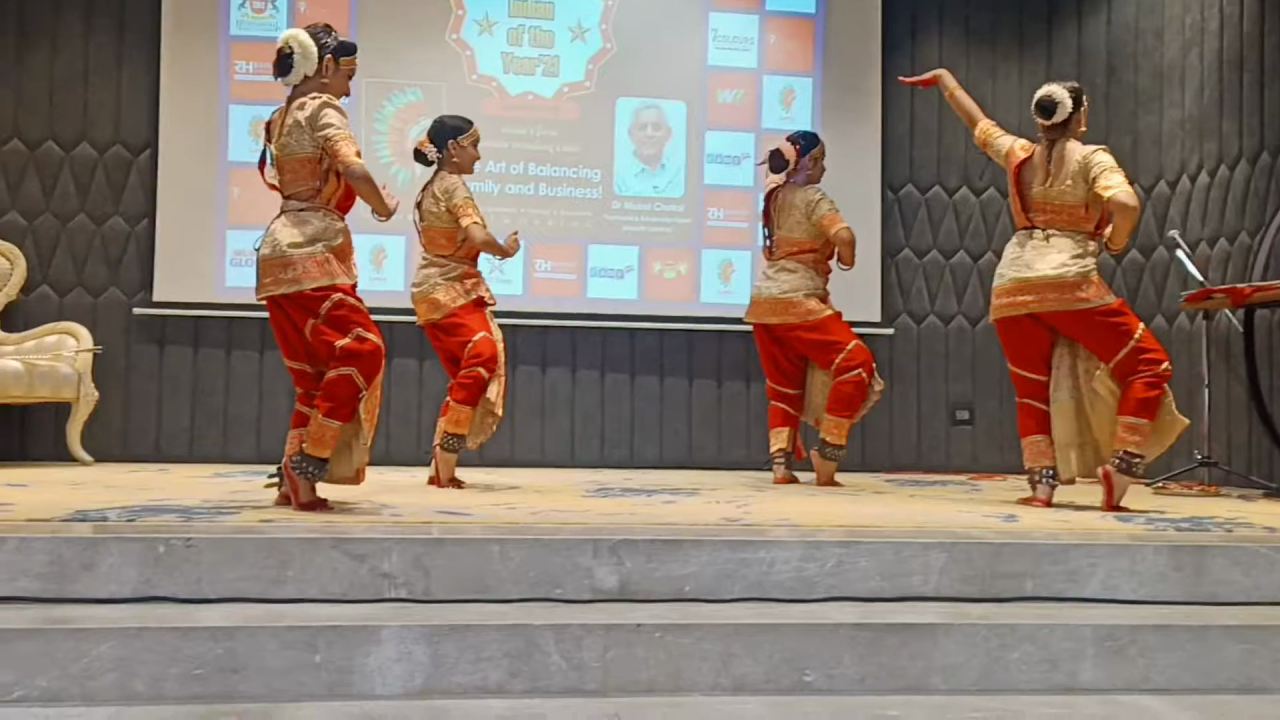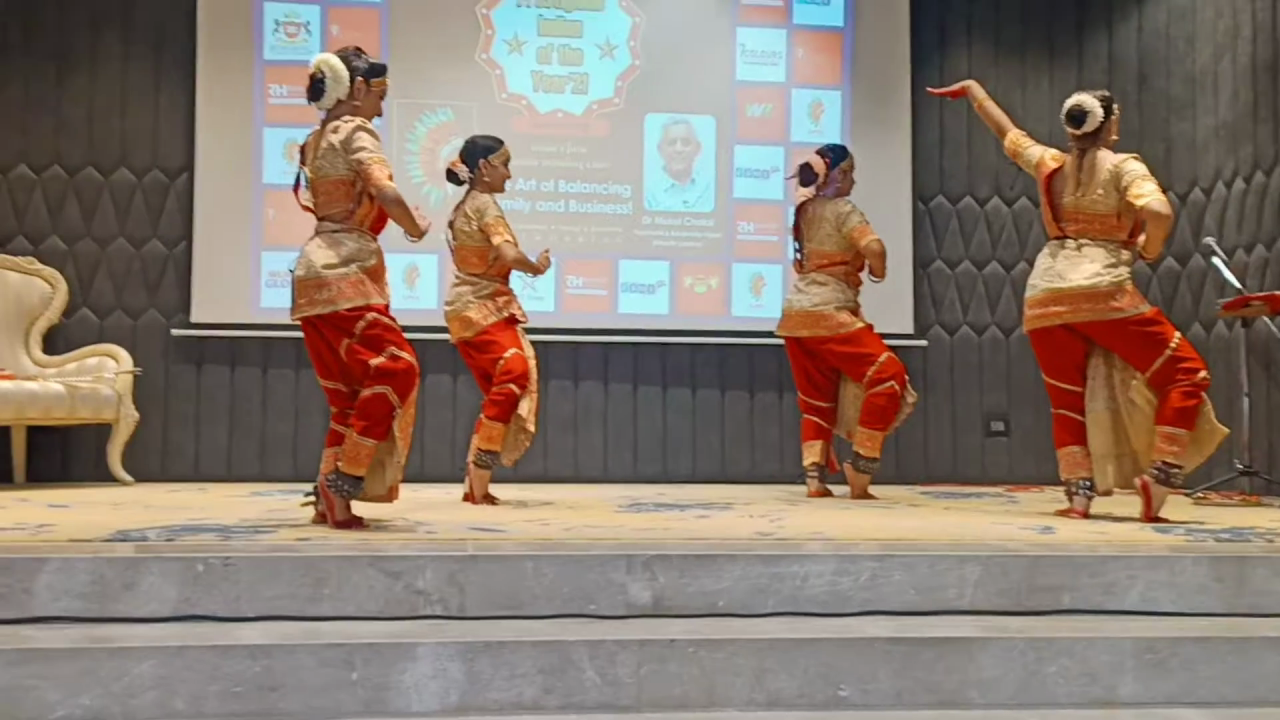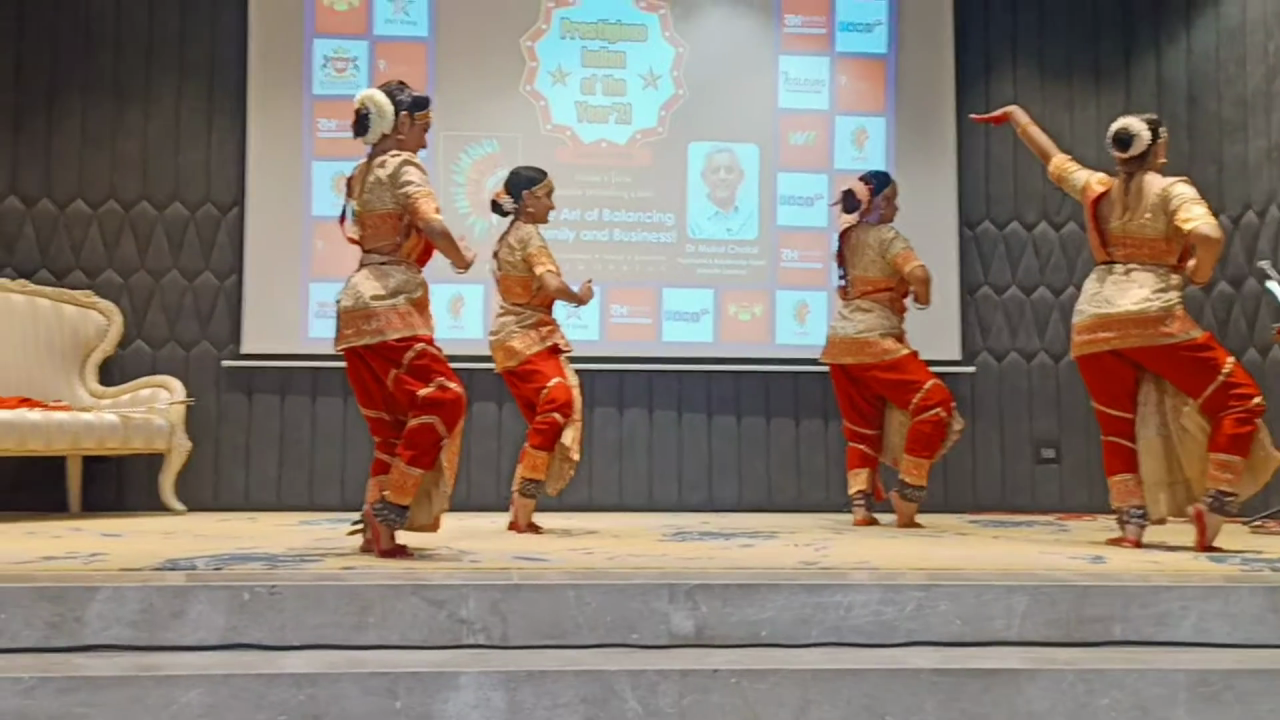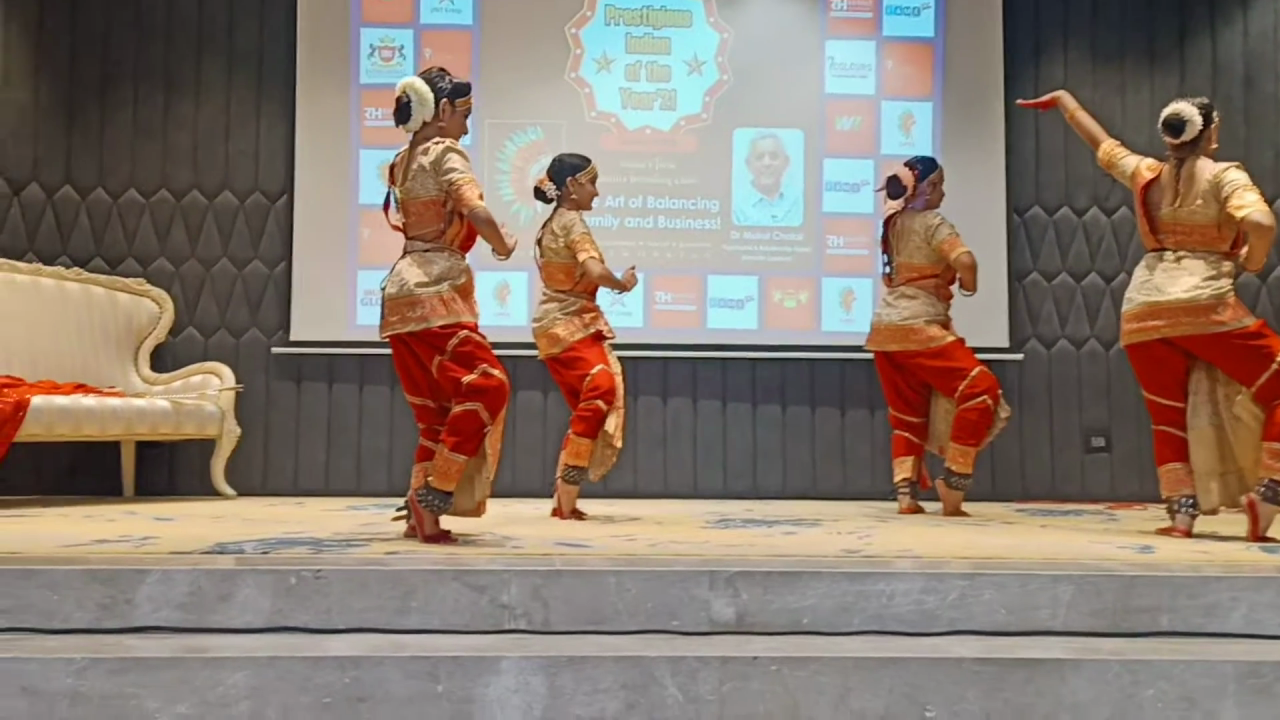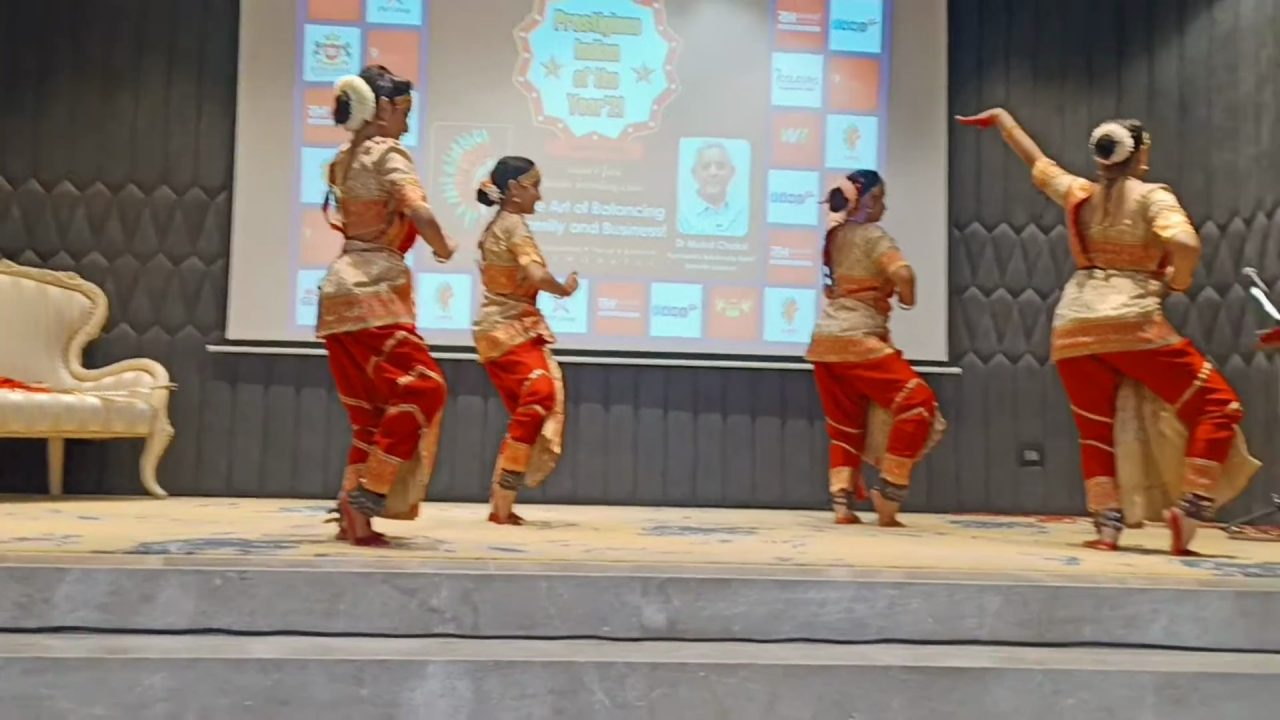
dt=0.3s
person 1, frame 1
left shoulder: (282, 117)
right shoulder: (322, 108)
right elbow: (352, 168)
right wrist: (384, 206)
left hip: (283, 252)
right hip: (311, 253)
left knee: (317, 372)
right knee: (360, 352)
left ankle: (294, 477)
right ankle: (305, 465)
person 1, frame 2
left shoulder: (318, 138)
right shoulder: (356, 131)
right elbow: (384, 191)
right wrist: (417, 227)
left hip: (316, 272)
right hip: (344, 274)
left knee: (350, 391)
right knee: (395, 370)
left ankle: (329, 495)
right ankle: (341, 483)
person 1, frame 3
left shoulder: (362, 173)
right shoulder: (403, 165)
right elbow: (431, 224)
right wrist: (461, 259)
left hip: (360, 306)
right hip: (390, 306)
left knee: (394, 421)
right knee: (442, 400)
left ankle: (376, 523)
right ankle: (388, 512)
person 1, frame 4
left shoulder: (404, 160)
right shoulder: (445, 153)
right elbow: (476, 212)
right wrist: (504, 246)
left hip: (404, 291)
right hip: (434, 293)
left knee: (438, 408)
right knee: (486, 387)
left ankle: (420, 510)
right ankle: (432, 497)
person 1, frame 5
left shoulder: (344, 160)
right shoulder: (387, 153)
right elbow: (419, 213)
right wrist: (444, 249)
left hip: (341, 291)
right hip: (372, 291)
left knee: (373, 409)
right knee: (422, 389)
left ankle: (353, 511)
right ankle: (365, 498)
person 2, frame 1
left shoulder: (1017, 154)
right shoulder: (1092, 158)
left elbow: (977, 121)
right elbow: (1127, 204)
left wrist: (942, 77)
right wrist: (1115, 241)
left hip: (1012, 287)
right hip: (1070, 283)
left knee: (1032, 390)
right knee: (1149, 366)
left ankle: (1042, 484)
right ankle: (1120, 465)
person 2, frame 2
left shoulder: (1048, 164)
right shoulder: (1123, 166)
left elbow: (1006, 130)
right elbow: (1159, 212)
left wrist: (972, 88)
right wrist: (1149, 250)
left hip: (1044, 296)
right hip: (1103, 293)
left knee: (1068, 401)
right knee: (1186, 375)
left ankle: (1079, 494)
right ankle: (1159, 475)
person 2, frame 3
left shoulder: (1094, 188)
right shoulder: (1172, 190)
left elbow: (1050, 156)
right elbow: (1209, 236)
left wrist: (1015, 113)
right wrist: (1199, 274)
left hip: (1093, 324)
right hip: (1153, 318)
left knee: (1118, 428)
right knee: (1241, 401)
left ankle: (1131, 524)
right ankle: (1212, 505)
person 2, frame 4
left shoulder: (1144, 173)
right shoulder: (1224, 176)
left elbow: (1100, 141)
left wrist: (1063, 98)
left hip: (1142, 311)
right hip: (1203, 306)
left knee: (1168, 417)
left ankle: (1181, 513)
person 2, frame 5
left shoulder: (1077, 193)
right shoulder: (1152, 196)
left elbow: (1035, 159)
right elbow: (1185, 245)
left wrist: (1001, 117)
right wrist: (1177, 282)
left hip: (1073, 327)
right hip: (1131, 324)
left knee: (1096, 431)
right knee: (1217, 406)
left ankle: (1107, 527)
right ankle: (1187, 509)
person 3, frame 1
left shoulder: (430, 187)
right shoulder: (453, 185)
right elbow: (479, 237)
right wrist: (506, 249)
left hip: (436, 291)
right hip: (450, 292)
left knee: (468, 372)
right knee: (481, 357)
left ankle: (442, 465)
right ankle: (445, 463)
person 3, frame 2
left shoulder: (463, 206)
right shoulder: (484, 204)
right elbow: (510, 255)
right wrist: (538, 267)
left hip: (469, 308)
right hip: (483, 309)
left knee: (500, 389)
right knee: (513, 376)
left ankle: (476, 482)
right ankle: (479, 481)
person 3, frame 3
left shoulder: (508, 237)
right shoulder: (529, 235)
right elbow: (553, 285)
right wrist: (580, 297)
left hip: (515, 339)
right hip: (527, 339)
left knee: (546, 418)
right knee: (558, 403)
left ankle: (521, 511)
right ankle: (524, 509)
person 3, frame 4
left shoulder: (552, 224)
right shoulder: (572, 222)
right elbow: (596, 272)
right wrist: (623, 284)
left hip: (557, 325)
right hip: (570, 326)
left knee: (588, 403)
right knee: (601, 390)
left ankle: (564, 496)
right ankle: (567, 495)
person 3, frame 5
left shoulder: (494, 226)
right shoulder: (514, 225)
right elbow: (538, 276)
right wrist: (565, 289)
left hip: (498, 329)
right hip: (511, 329)
left knee: (529, 407)
right knee: (539, 395)
left ankle: (501, 501)
right ankle: (503, 499)
person 4, frame 1
left shoulder: (775, 196)
right shoulder: (813, 196)
right elbow: (844, 236)
right wrist: (847, 259)
left hip: (764, 301)
right hip: (798, 300)
left knee: (784, 385)
right knee: (857, 364)
left ankle: (781, 466)
right ankle: (827, 459)
person 4, frame 2
left shoulder: (806, 210)
right shoulder: (843, 210)
right elbow: (875, 248)
right wrist: (878, 272)
left hip: (796, 312)
right hip: (829, 313)
left knee: (816, 398)
right knee: (889, 376)
left ankle: (815, 478)
right ankle: (860, 470)
person 4, frame 3
left shoulder: (849, 237)
right shoulder: (886, 236)
right elbow: (919, 274)
right wrist: (922, 297)
left hip: (840, 340)
right hip: (873, 340)
left knee: (862, 426)
right knee: (935, 404)
left ankle: (861, 507)
right ankle: (907, 499)
person 4, frame 4
left shoulder: (894, 222)
right shoulder: (932, 222)
right elbow: (965, 261)
right wrist: (969, 285)
left hip: (885, 327)
right hip: (919, 327)
left knee: (907, 414)
right knee: (982, 390)
left ankle: (906, 495)
right ankle: (952, 488)
person 4, frame 5
left shoulder: (836, 235)
right shoulder: (872, 235)
right elbow: (903, 274)
right wrist: (907, 298)
left hip: (825, 338)
right hip: (858, 338)
left knee: (845, 424)
right knee: (918, 402)
left ankle: (842, 504)
right ankle: (888, 497)
